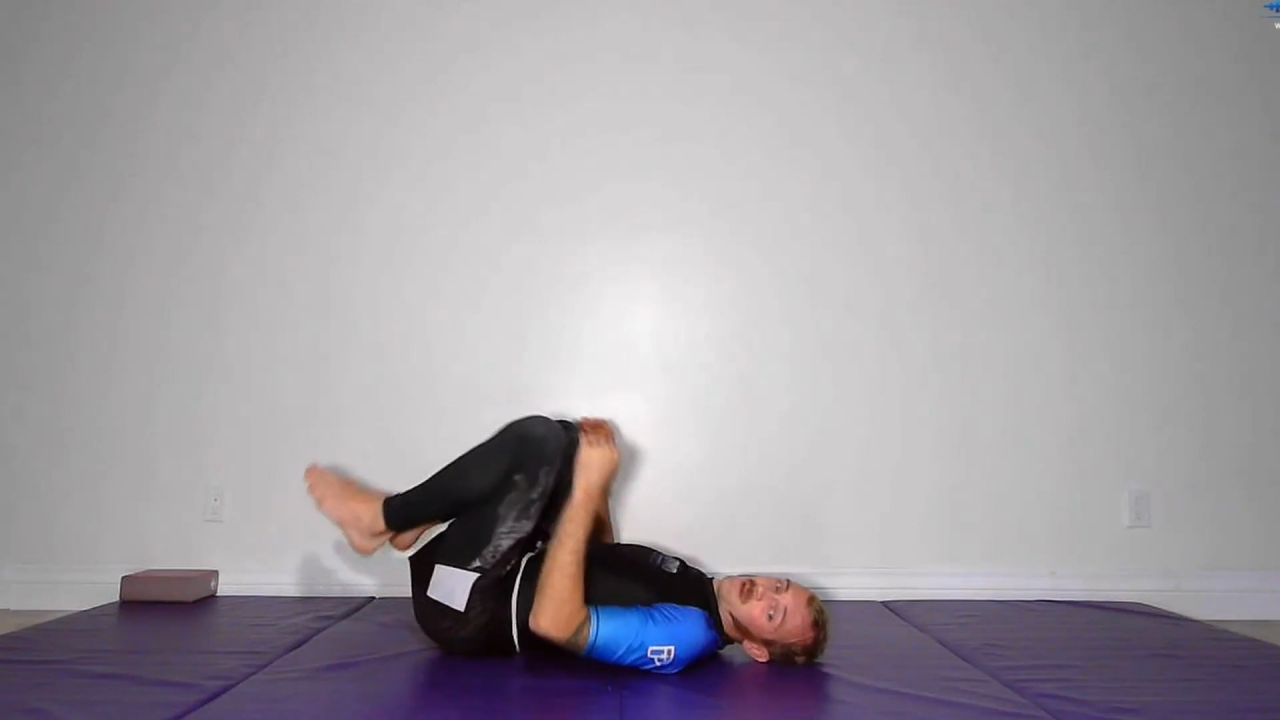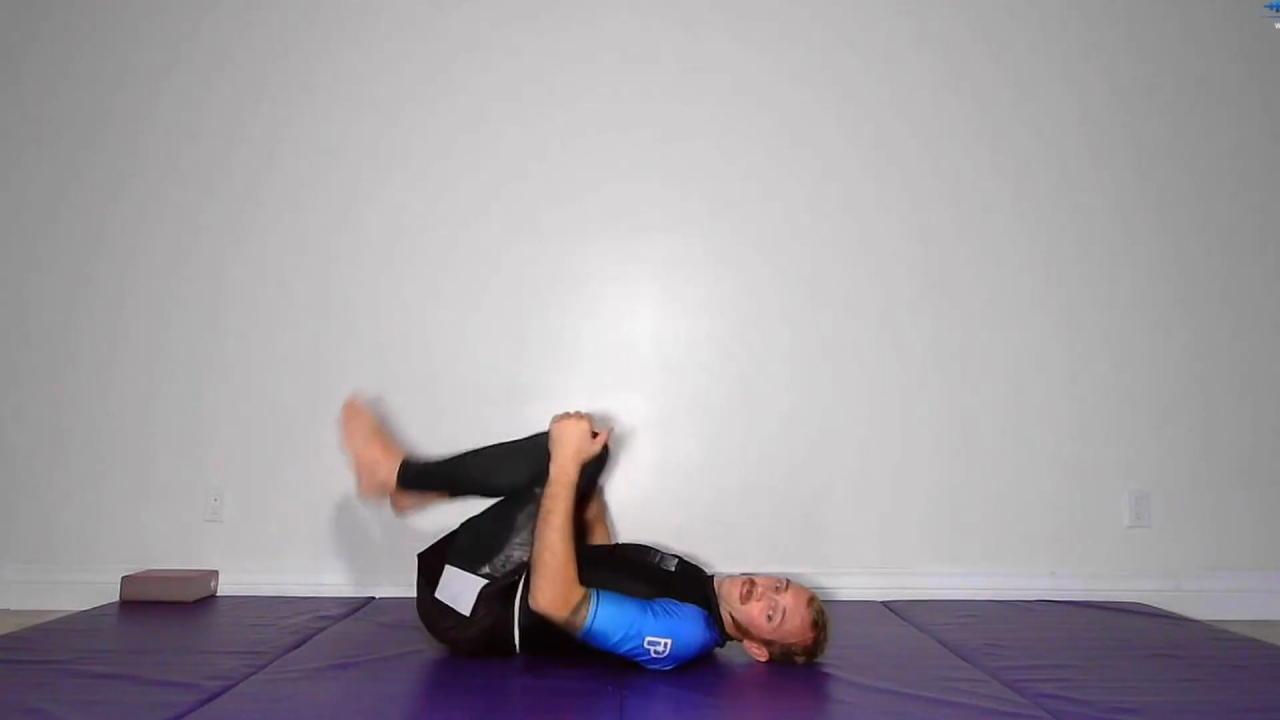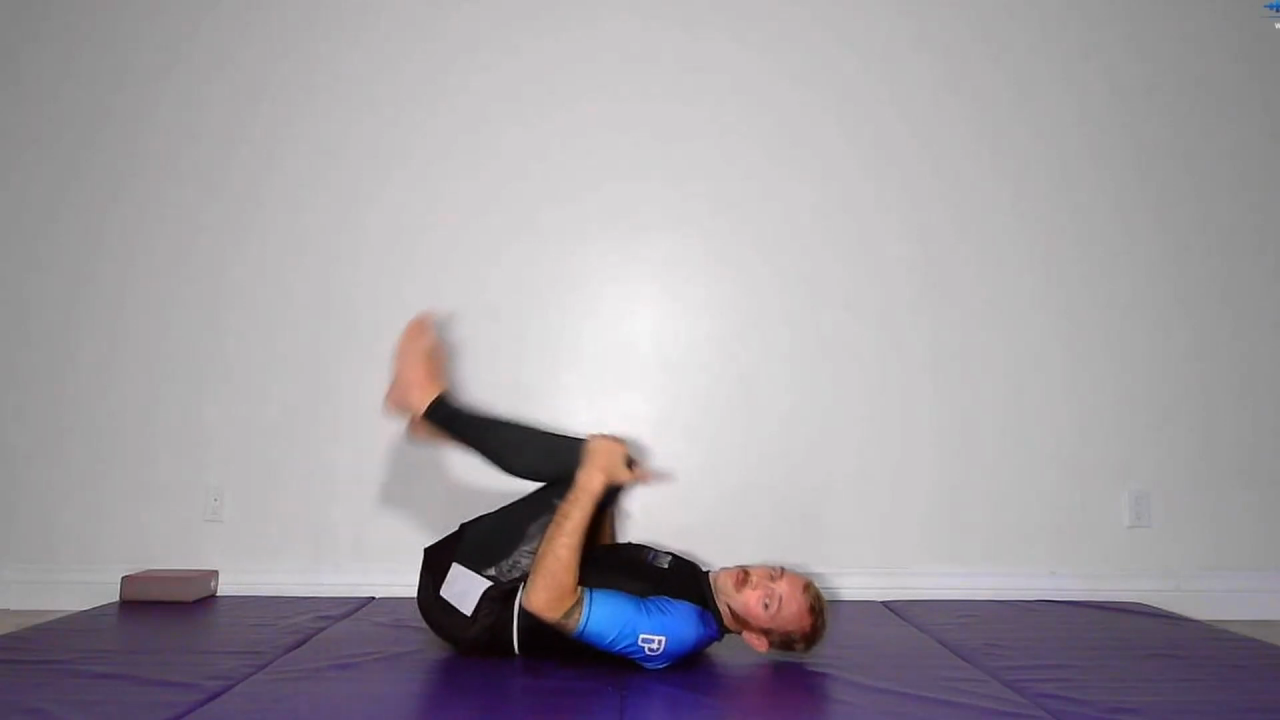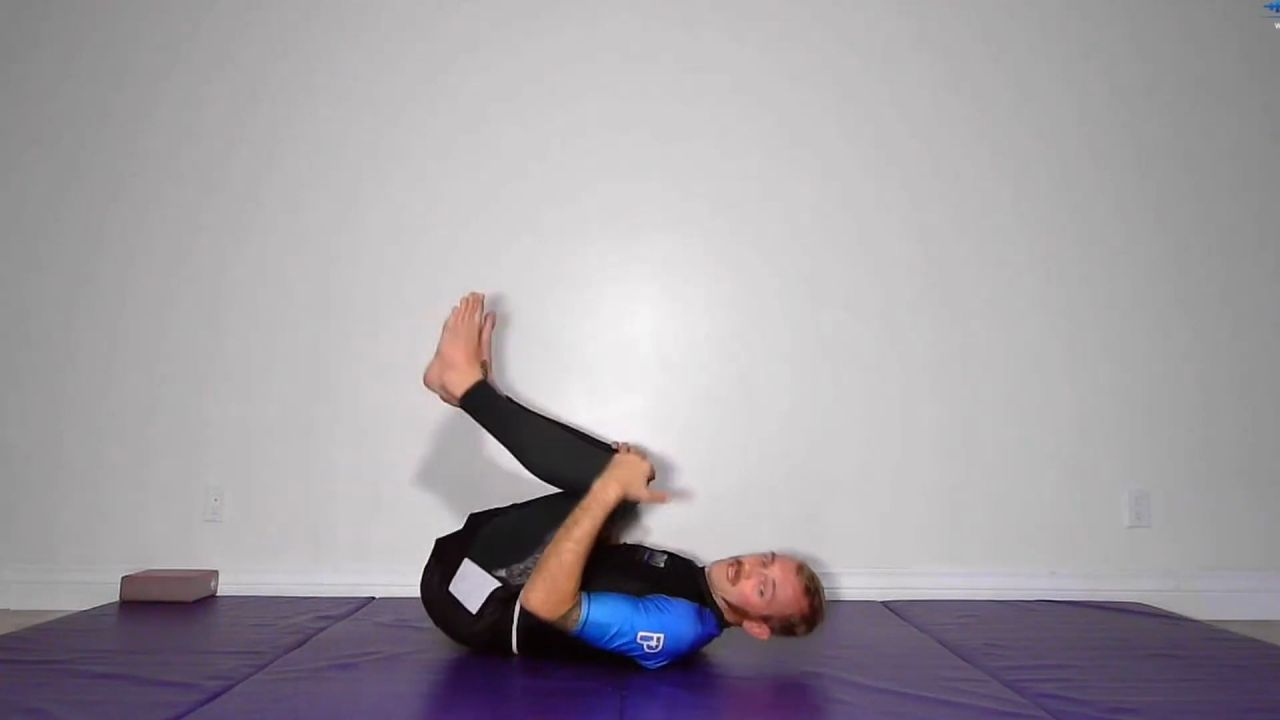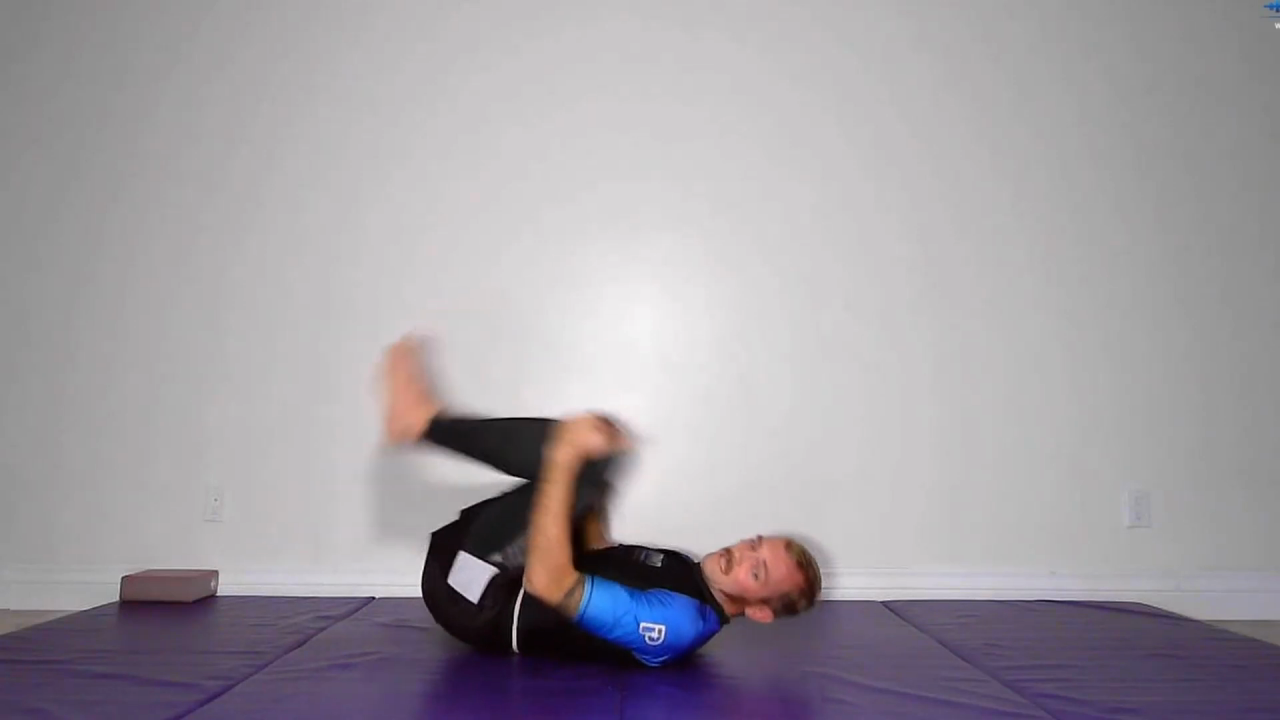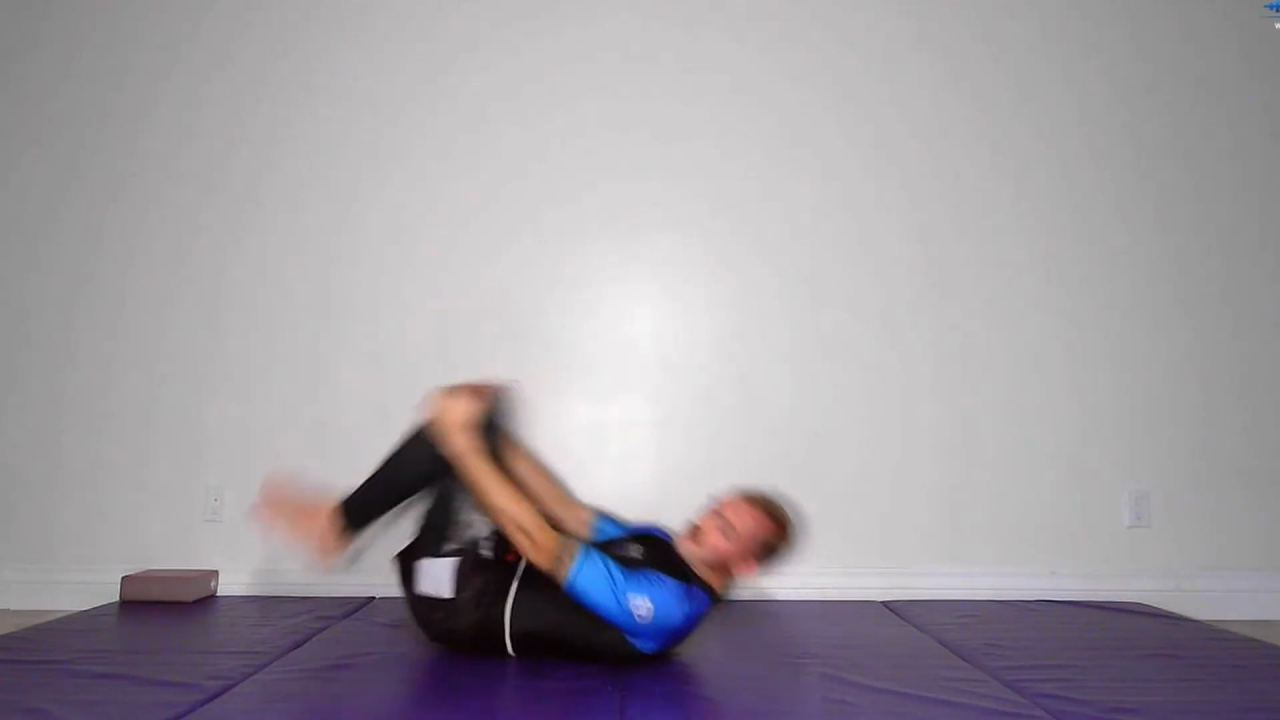
dt=0.2s
person 1, frame 1
left shoulder: (683, 638)
right shoulder: (697, 588)
left elbow: (554, 624)
left wrist: (587, 488)
right wrist: (598, 485)
left hip: (469, 610)
right hip: (512, 573)
left knee: (538, 438)
right knee: (562, 441)
left ankle: (382, 517)
right ankle: (412, 520)
person 1, frame 2
left shoulder: (682, 637)
right shoulder: (698, 584)
left elbow: (554, 601)
right elbow: (603, 554)
left wrist: (565, 467)
right wrist: (580, 465)
left hip: (472, 616)
right hip: (504, 583)
left knee: (564, 452)
left ankle: (399, 476)
right ankle: (422, 485)
person 1, frame 3
left shoulder: (676, 632)
right shoulder: (691, 582)
left elbow: (543, 601)
right elbow: (601, 561)
left wrist: (592, 483)
right wrist: (603, 478)
left hip: (470, 614)
right hip: (494, 585)
left knee: (589, 473)
right knee: (599, 462)
left ankle: (428, 401)
right ankle: (436, 409)
person 1, frame 4
left shoulder: (674, 629)
right shoulder: (687, 577)
left elbow: (543, 601)
right elbow: (602, 552)
left wrist: (609, 492)
right wrist: (613, 490)
left hip: (471, 604)
right hip: (491, 585)
left ankle: (465, 385)
right ankle: (474, 390)
person 1, frame 5
left shoulder: (675, 622)
right shoulder: (685, 575)
left elbow: (547, 585)
right elbow: (593, 552)
left wrist: (562, 459)
right wrist: (579, 454)
left hip: (474, 599)
right hip: (496, 579)
left knee: (575, 461)
right knee: (587, 459)
left ankle: (424, 421)
right ankle: (432, 420)
person 1, frame 6
left shoulder: (665, 606)
right shoulder: (657, 544)
left elbow: (540, 545)
right elbow: (572, 514)
left wrist: (458, 439)
right wrist: (491, 434)
left hip: (467, 607)
right hip: (501, 583)
left knee: (455, 437)
right knee: (472, 435)
left ankle: (336, 521)
right ankle: (341, 518)
